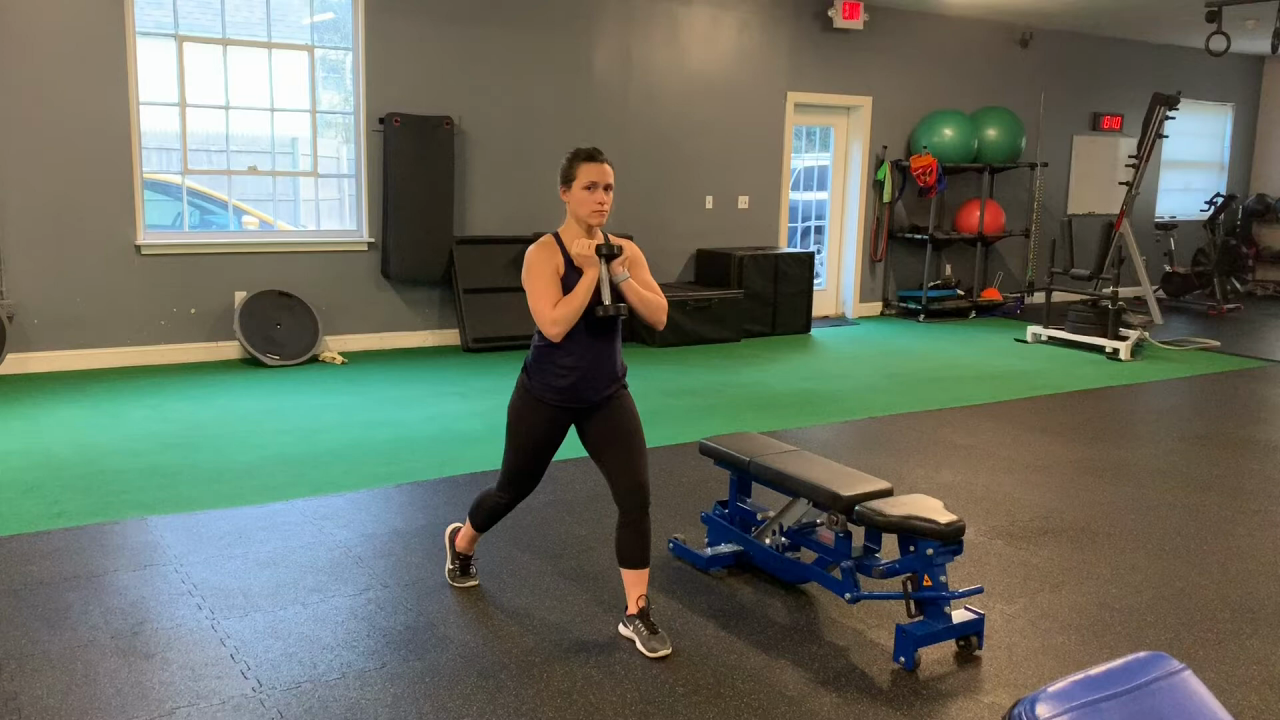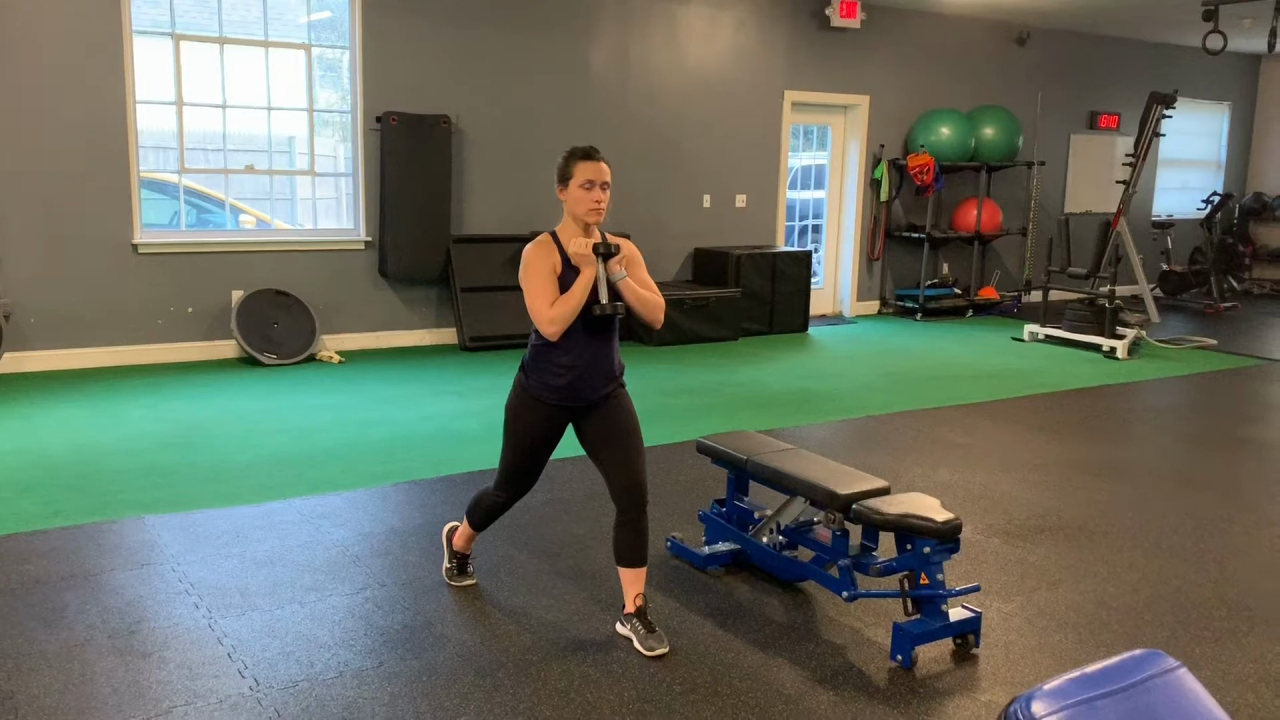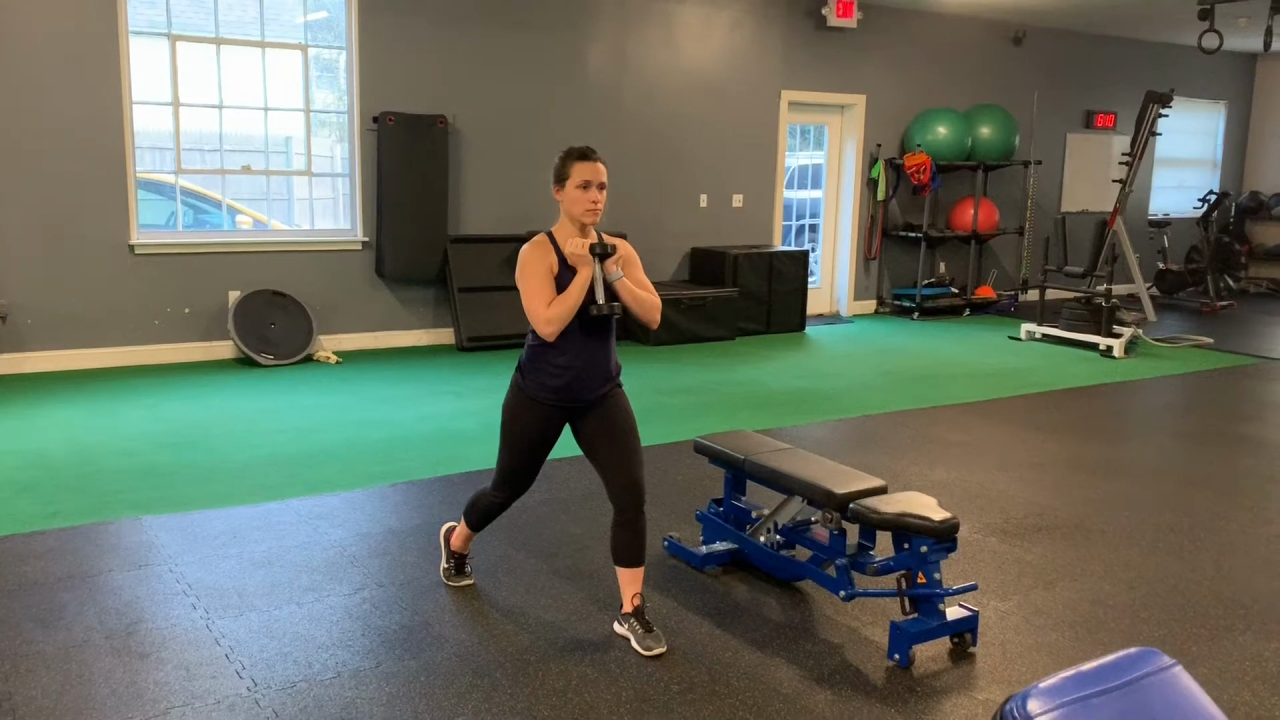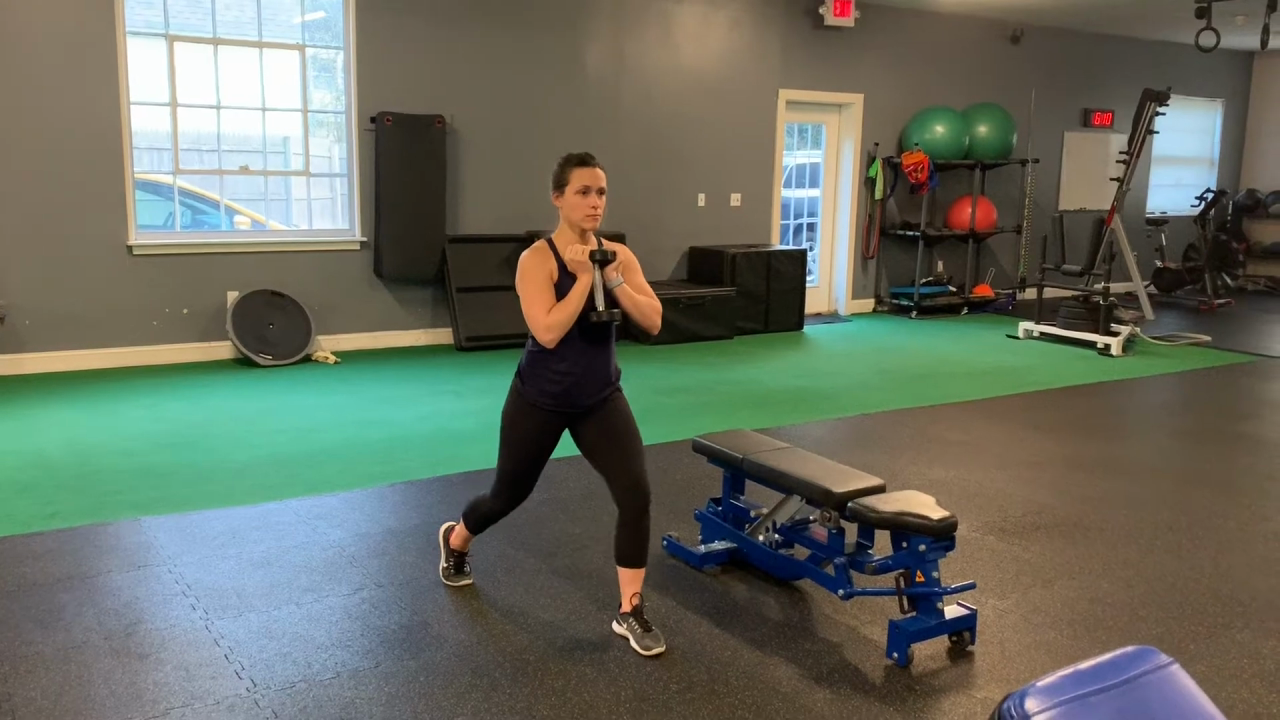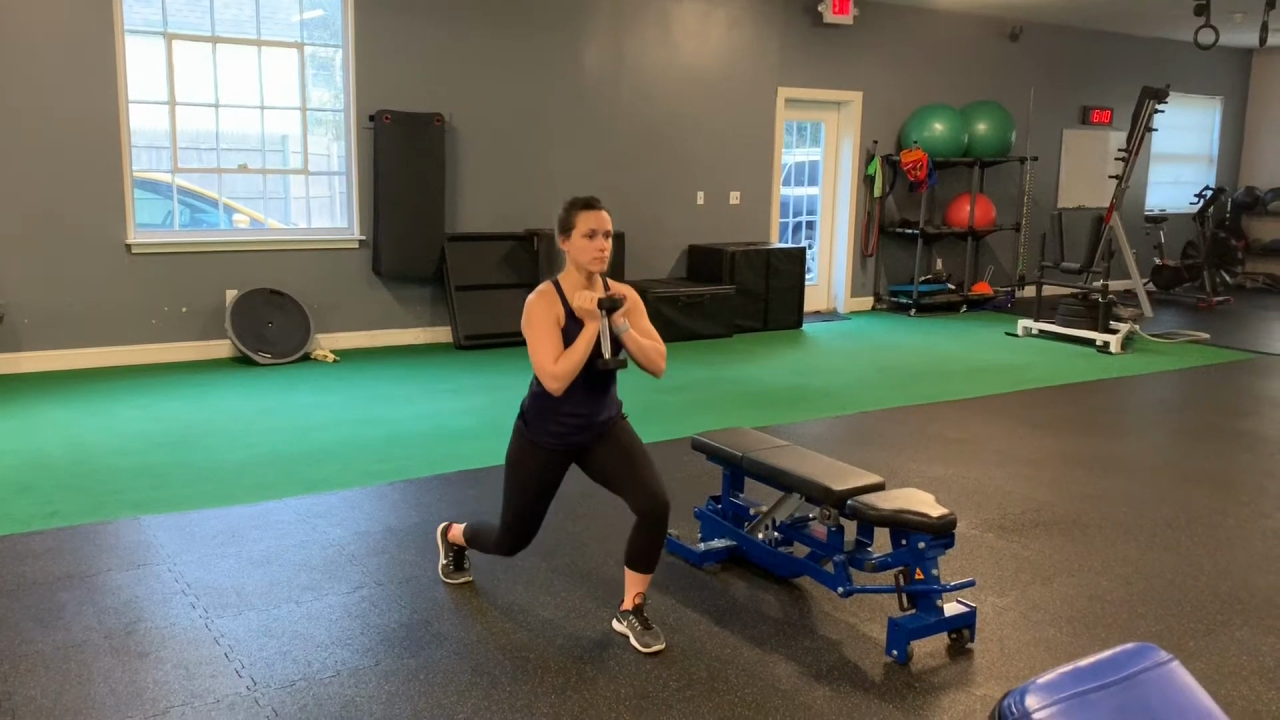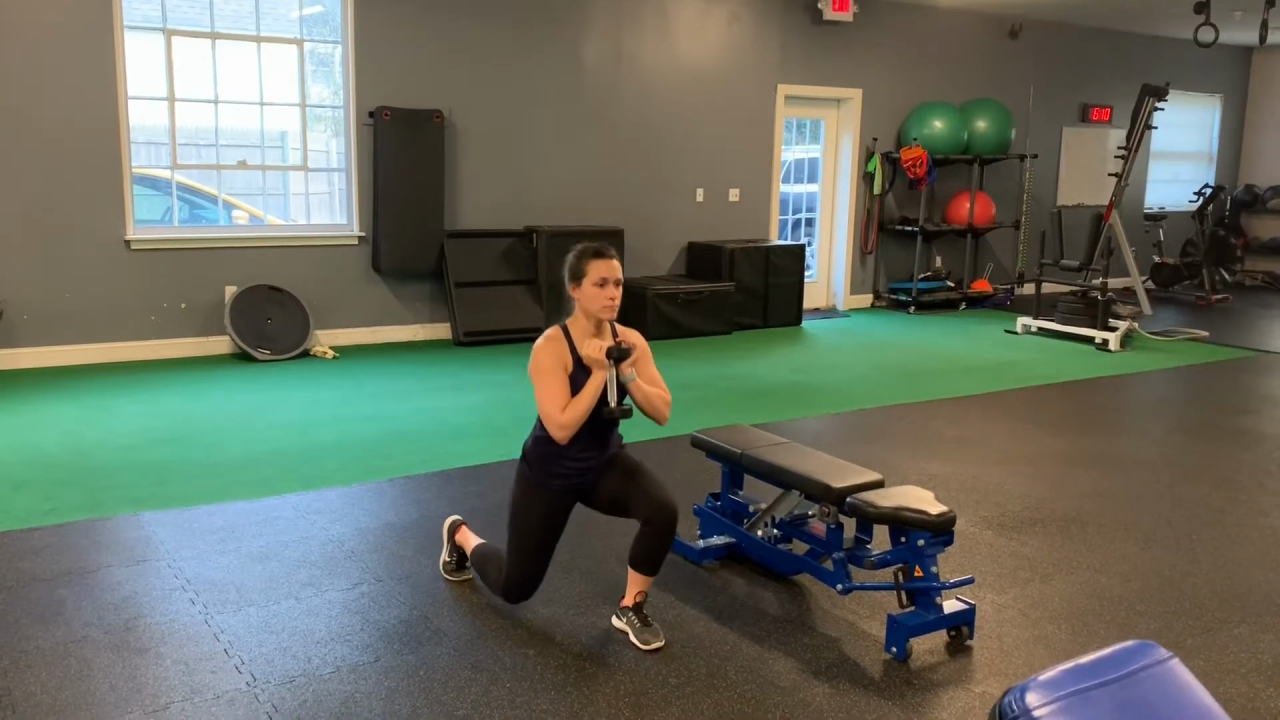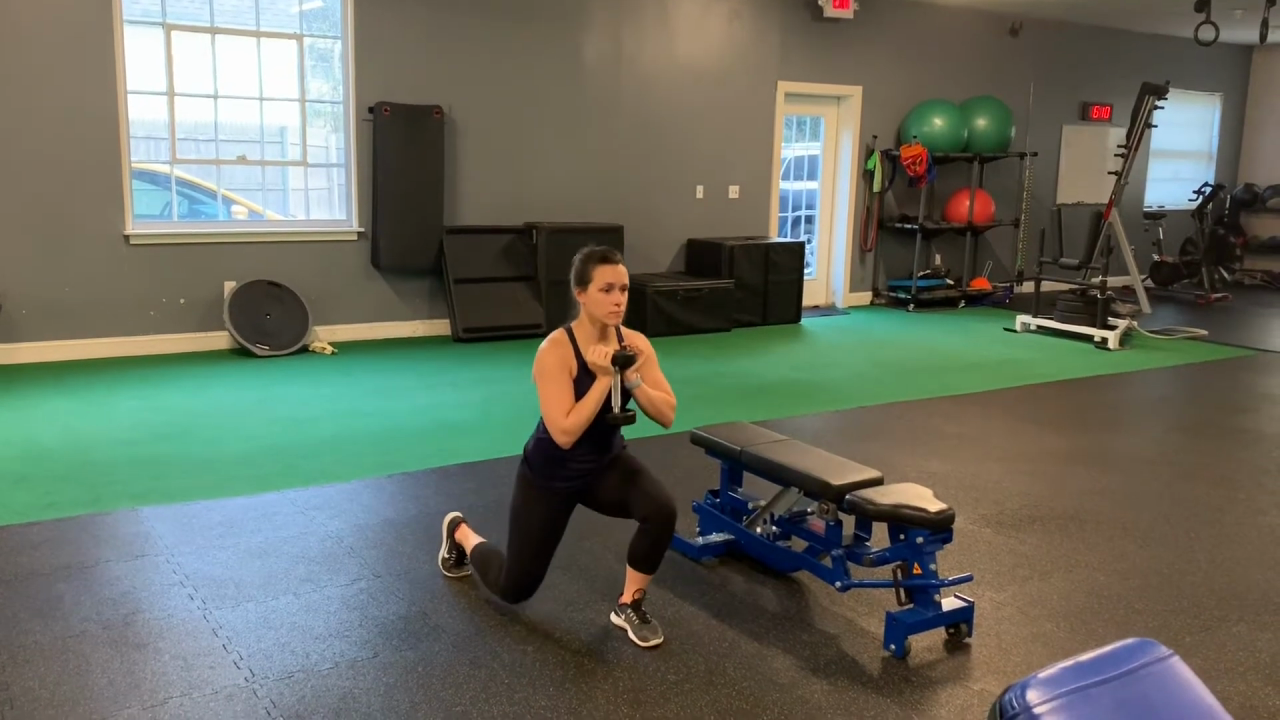
dt=0.3s
person 1, frame 1
left shoulder: (626, 250)
right shoulder: (543, 253)
left elbow: (659, 317)
right elbow: (554, 326)
left wrist: (619, 273)
right wrist: (590, 272)
left hip: (606, 394)
right hip: (546, 395)
left knee: (636, 495)
right knee: (514, 488)
left ankle: (636, 614)
right ankle: (461, 541)
person 1, frame 2
left shoulder: (623, 249)
right shoulder: (540, 251)
left elbow: (655, 316)
right elbow: (551, 324)
left wrist: (616, 273)
right wrist: (587, 271)
left hip: (604, 393)
right hip: (543, 394)
left knee: (633, 493)
right knee: (511, 487)
left ankle: (634, 612)
right ankle: (458, 540)
person 1, frame 3
left shoulder: (619, 249)
right shoulder: (537, 252)
left elbow: (653, 317)
right elbow: (548, 325)
left wrist: (613, 273)
right wrist: (584, 271)
left hip: (601, 393)
right hip: (540, 394)
left knee: (631, 494)
right knee: (508, 488)
left ankle: (631, 612)
right ankle: (456, 541)
person 1, frame 4
left shoulder: (619, 254)
right shoulder: (537, 258)
left elbow: (653, 322)
right elbow: (547, 332)
left wrist: (613, 278)
right wrist: (584, 277)
left hip: (601, 398)
right hip: (540, 399)
left knee: (636, 494)
right knee: (508, 494)
left ankle: (630, 612)
right ankle: (455, 540)
person 1, frame 5
left shoulder: (625, 297)
right shoulder: (544, 301)
left elbow: (658, 364)
right elbow: (555, 380)
left wrist: (620, 324)
right wrist: (591, 324)
left hip: (603, 427)
right hip: (545, 433)
left knee: (655, 504)
right knee: (514, 537)
left ankle: (631, 611)
right ankle: (453, 535)
person 1, frame 6
left shoulder: (630, 341)
right shoulder: (551, 347)
left elbow: (662, 411)
right elbow: (561, 428)
left wrist: (626, 374)
right wrist: (599, 373)
left hip: (605, 463)
right hip: (548, 474)
left knee: (663, 511)
right knee: (516, 587)
left ankle: (631, 608)
right ankle: (460, 535)
person 1, frame 7
left shoulder: (635, 343)
right shoulder: (555, 350)
left elbow: (667, 414)
right elbow: (564, 432)
left wrist: (632, 379)
right wrist: (605, 377)
left hip: (606, 464)
right hip: (549, 476)
left knee: (662, 511)
right knee: (516, 588)
left ankle: (629, 606)
right ankle: (459, 532)
